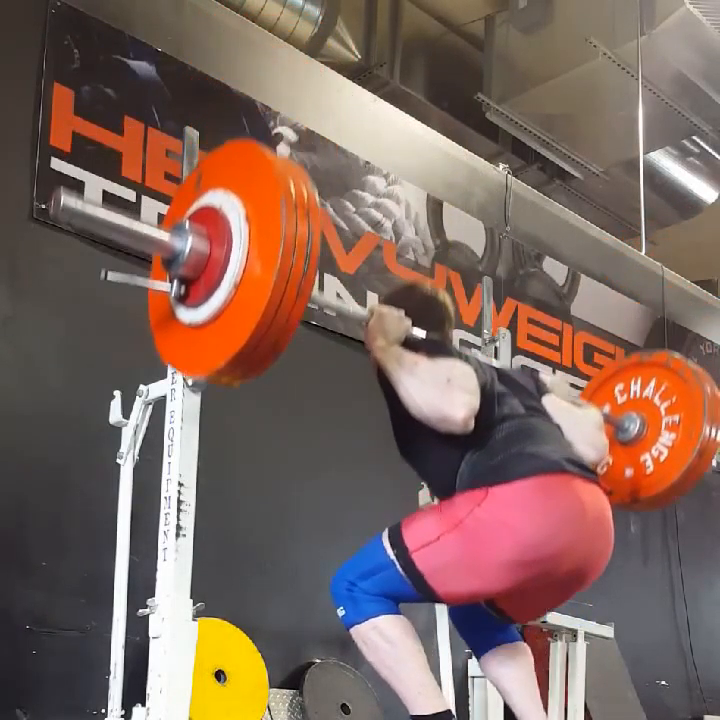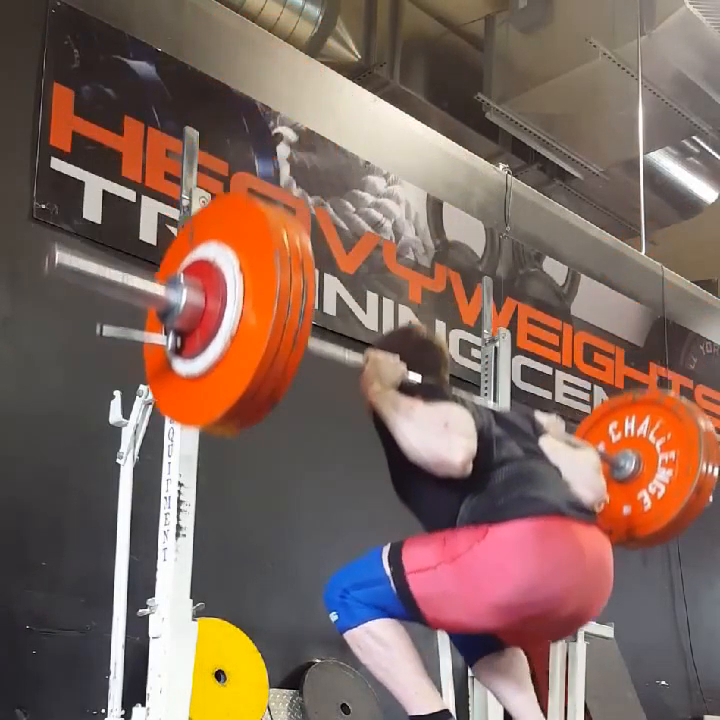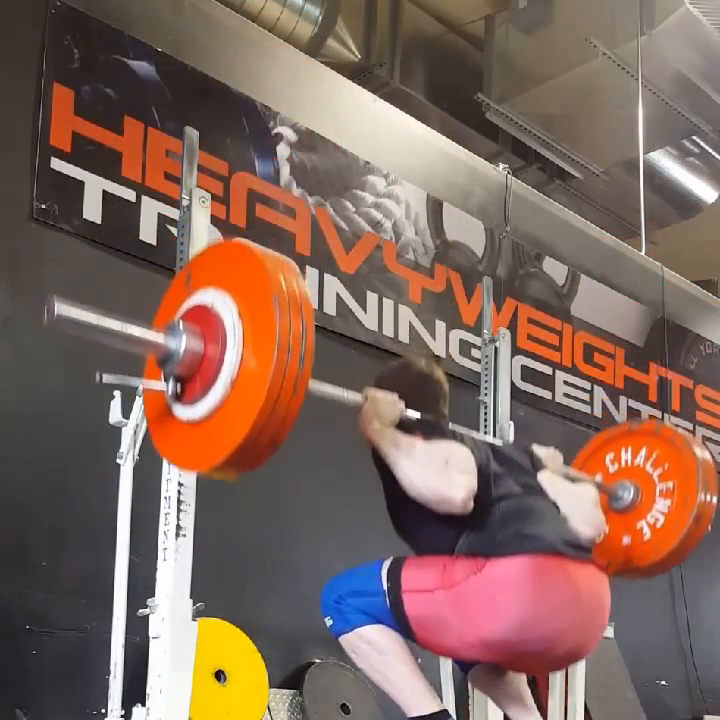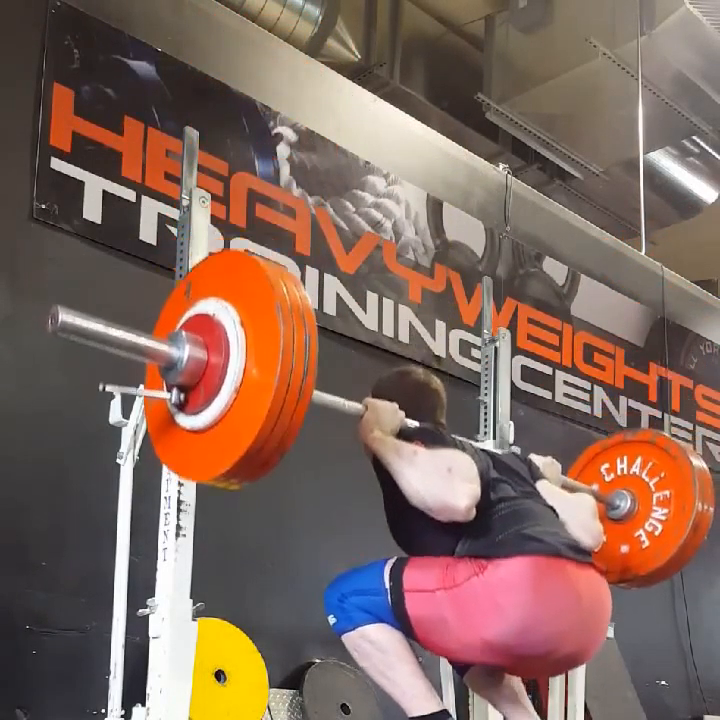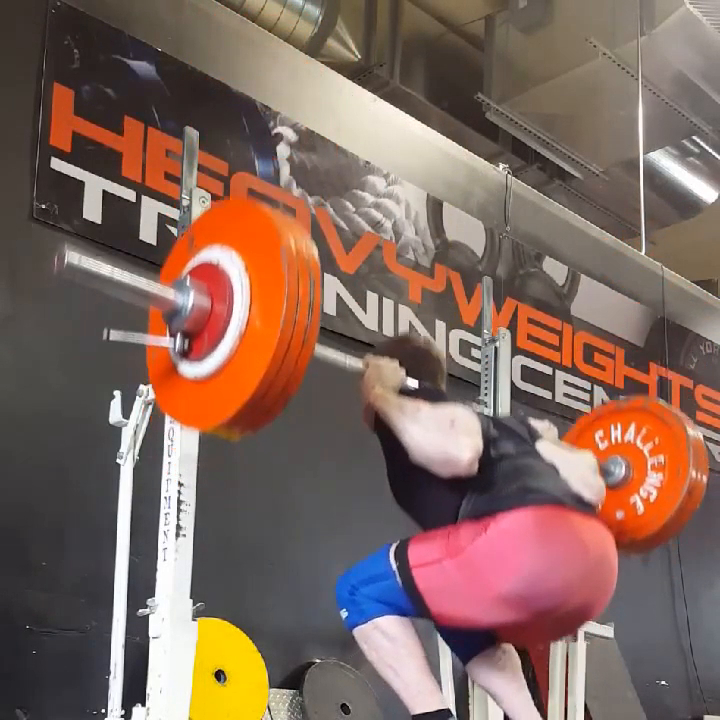
dt=0.2s
person 1, frame 1
left shoulder: (416, 361)
right shoulder: (505, 375)
left elbow: (455, 409)
right elbow: (594, 447)
left wrist: (384, 348)
right wrist: (561, 400)
left hip: (528, 508)
right hip: (592, 525)
left knee: (357, 587)
right knee: (479, 613)
person 1, frame 2
left shoulder: (411, 407)
right shoulder: (502, 417)
left elbow: (453, 453)
right elbow: (591, 488)
left wrist: (380, 392)
right wrist: (551, 442)
left hip: (529, 553)
right hip: (591, 570)
left knee: (349, 594)
right knee: (469, 618)
person 1, frame 3
left shoulder: (411, 442)
right shoulder: (503, 451)
left elbow: (454, 492)
right elbow: (590, 524)
left wrist: (378, 429)
right wrist: (548, 476)
left hip: (527, 591)
right hip: (587, 608)
left knee: (344, 599)
right knee: (460, 624)
person 1, frame 4
left shoulder: (409, 449)
right shoulder: (495, 459)
left elbow: (456, 500)
right elbow: (589, 530)
left wrist: (379, 437)
right wrist: (546, 482)
left hip: (528, 597)
right hip: (587, 611)
left knee: (347, 598)
right knee: (453, 621)
person 1, frame 5
left shoulder: (411, 409)
right shoulder: (488, 420)
left elbow: (459, 454)
right elbow: (591, 485)
left wrist: (384, 396)
right wrist: (546, 444)
left hip: (531, 541)
right hip: (593, 568)
left knee: (361, 592)
right knee: (463, 621)
